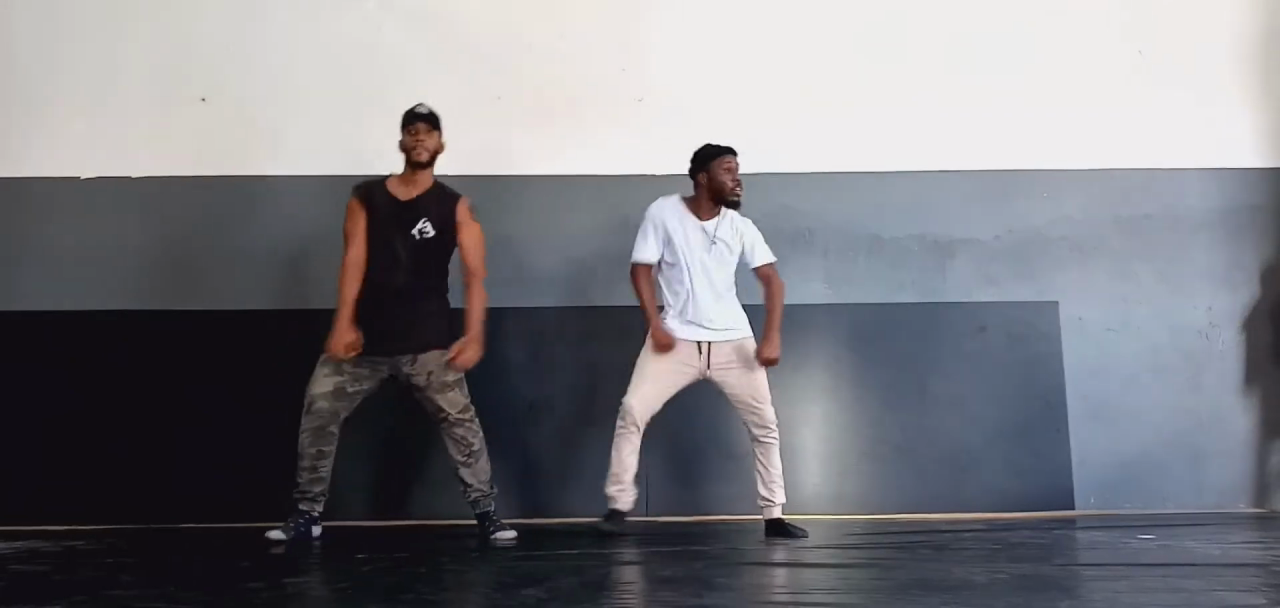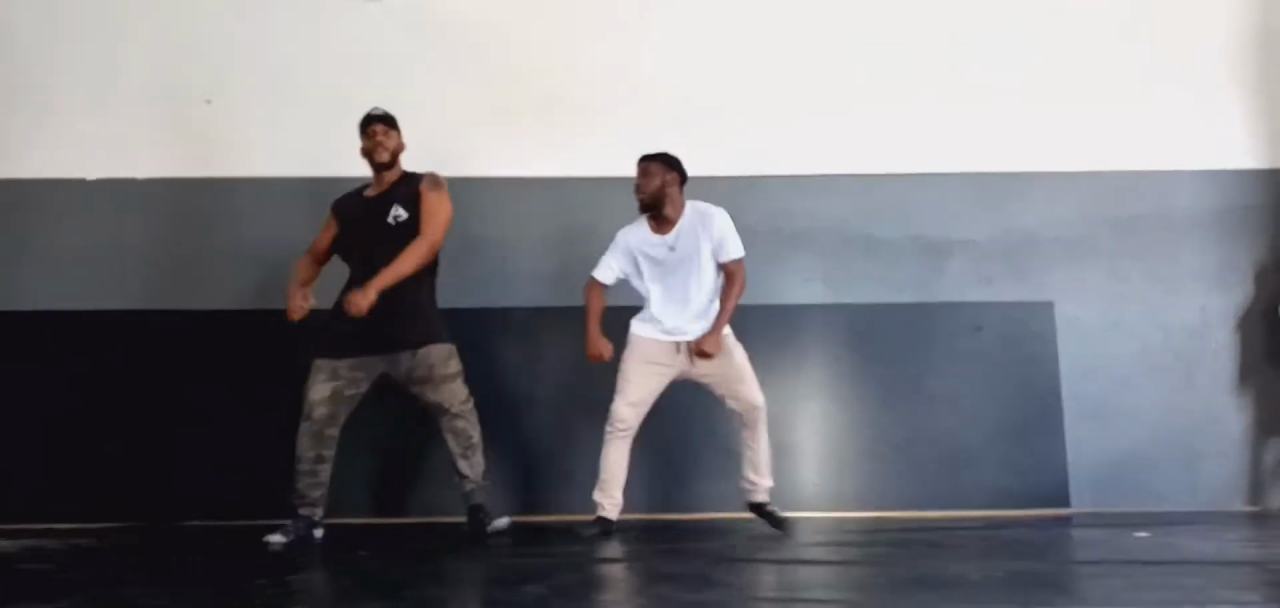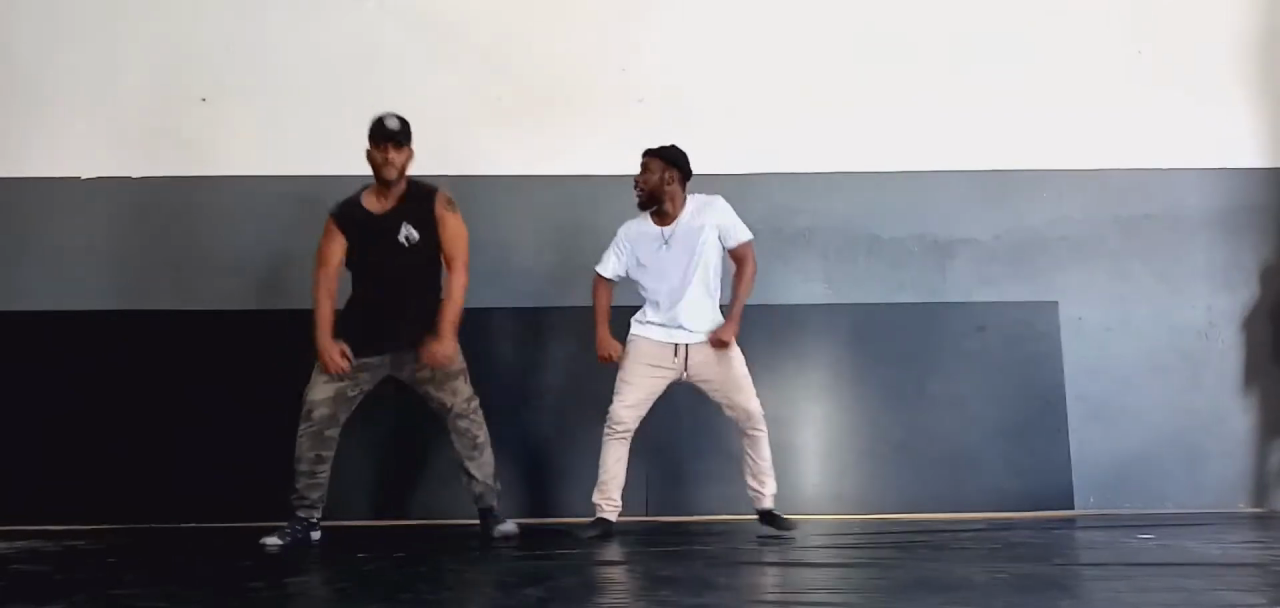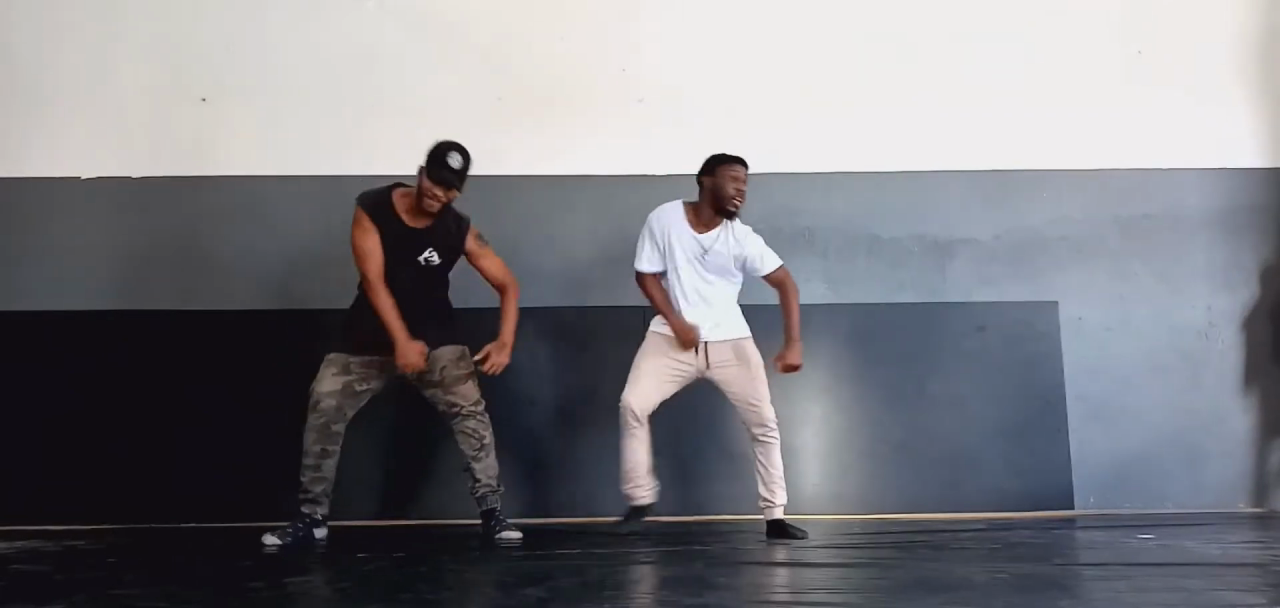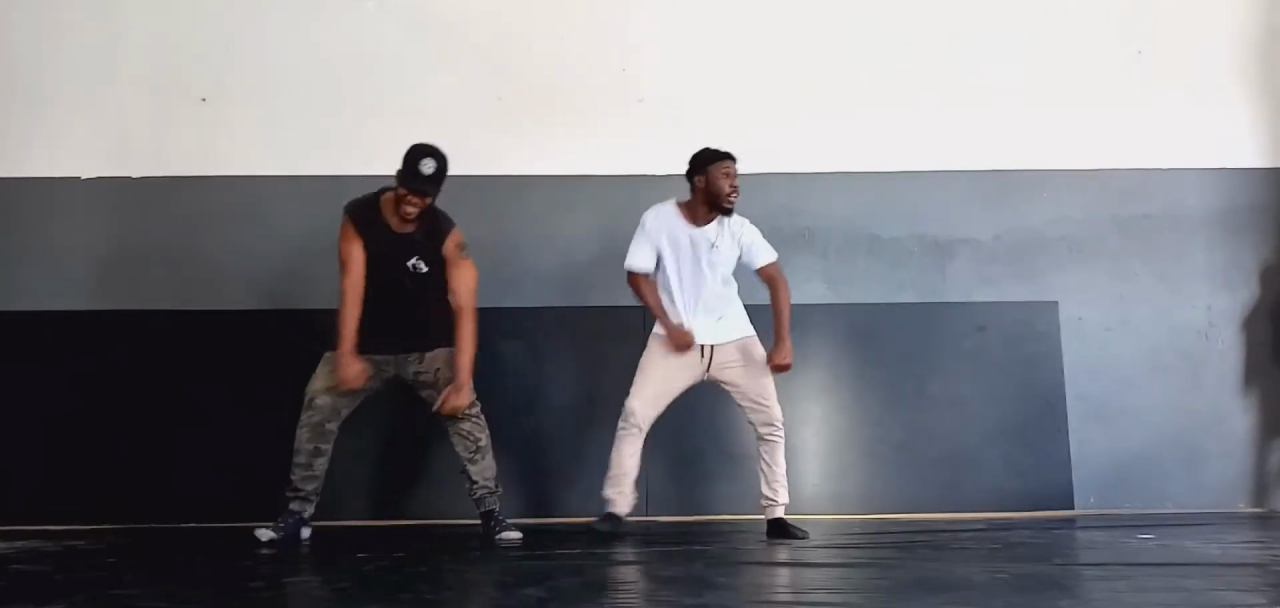
dt=0.3s
person 1, frame 1
left shoulder: (454, 205)
right shoulder: (366, 196)
left elbow: (475, 273)
right elbow: (354, 260)
left wrist: (474, 335)
right wrist: (342, 323)
left hip: (426, 331)
right hip: (369, 326)
left knee: (459, 419)
right knee: (319, 412)
left ankle: (485, 512)
right ankle: (307, 515)
person 1, frame 2
left shoulder: (426, 187)
right shoulder: (347, 205)
left elbow: (428, 242)
right elbow: (316, 255)
left wrist: (373, 288)
right wrist: (297, 288)
left hip: (416, 329)
right hip: (351, 333)
left knee: (457, 408)
right knee: (317, 419)
left ankle: (477, 507)
right ankle: (308, 517)
person 1, frame 3
left shoulder: (435, 202)
right shoulder: (346, 214)
left elbow: (457, 267)
right elbow: (326, 278)
left wrist: (446, 333)
right wrist: (325, 339)
left hip: (421, 332)
right hip: (360, 336)
left knee: (464, 411)
right knee: (317, 418)
left ankle: (489, 510)
right ankle: (305, 520)
person 1, frame 4
left shoulder: (460, 230)
right shoulder: (371, 209)
left elbow: (508, 284)
right elbow: (373, 280)
left wrist: (505, 341)
right wrist: (400, 342)
left hip: (434, 335)
right hip: (369, 336)
left knee: (471, 413)
right knee: (323, 412)
left ankle: (492, 513)
right ankle: (311, 517)
person 1, frame 5
left shoulder: (445, 233)
right shoulder: (359, 216)
left elbow: (465, 309)
right elbow: (352, 287)
left wrist: (463, 382)
right wrist: (346, 354)
left hip: (430, 339)
right hip: (371, 337)
left knee: (465, 413)
right knee: (318, 411)
left ankle: (490, 513)
right ankle: (297, 515)
person 2, frame 1
left shoulder: (741, 227)
right shoulder: (664, 212)
left elbow: (771, 279)
right elbow: (641, 269)
left wrist: (772, 336)
right wrist: (655, 325)
left hip: (731, 340)
right hip: (675, 338)
left knee: (764, 422)
right knee: (633, 410)
left ankle: (773, 515)
right ankle: (619, 505)
person 2, frame 2
left shoulder: (711, 219)
right shoulder: (631, 237)
left elbow: (735, 275)
right elbow: (597, 283)
left wrist: (715, 331)
right wrist: (594, 334)
left hip: (709, 340)
right hip: (654, 339)
left knee: (753, 406)
right knee: (621, 418)
left ankle: (759, 498)
right ankle: (607, 512)
person 2, frame 3
left shoulder: (713, 210)
right shoulder: (632, 231)
left elbow: (746, 261)
right elbow: (603, 277)
left wrist: (731, 321)
right wrist: (602, 333)
left hip: (709, 340)
right hip: (652, 341)
left knee: (751, 414)
right knee: (619, 421)
left ankle: (765, 505)
right ankle: (606, 515)
person 2, frame 4
left shoulder: (742, 238)
right shoulder: (664, 218)
left elbow: (785, 284)
right elbow: (647, 274)
left wrist: (793, 343)
right wrist: (673, 319)
left hip: (728, 340)
right hip: (671, 339)
left knee: (763, 422)
right knee: (633, 405)
left ankle: (774, 516)
right ankle: (639, 499)
person 2, frame 5
left shoulder: (738, 229)
right shoulder: (658, 219)
left elbow: (775, 278)
right elbow: (638, 276)
left wrist: (782, 341)
right wrist: (669, 325)
left hip: (733, 340)
right hip: (674, 339)
left knee: (769, 420)
right knee: (635, 413)
left ankle: (775, 515)
right ankle: (617, 507)
